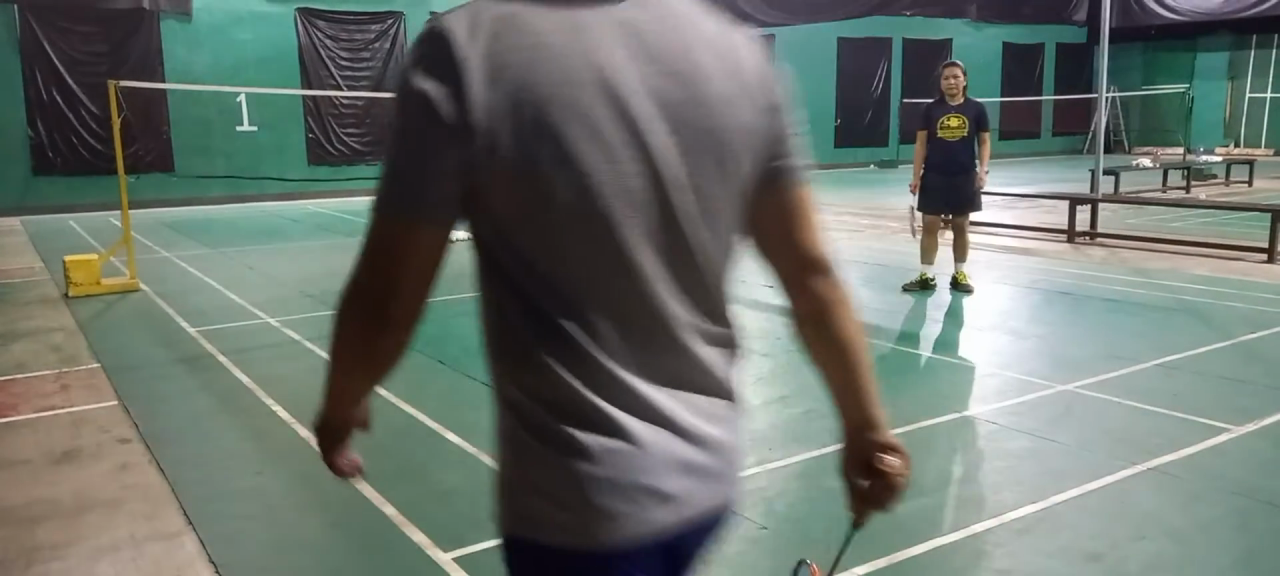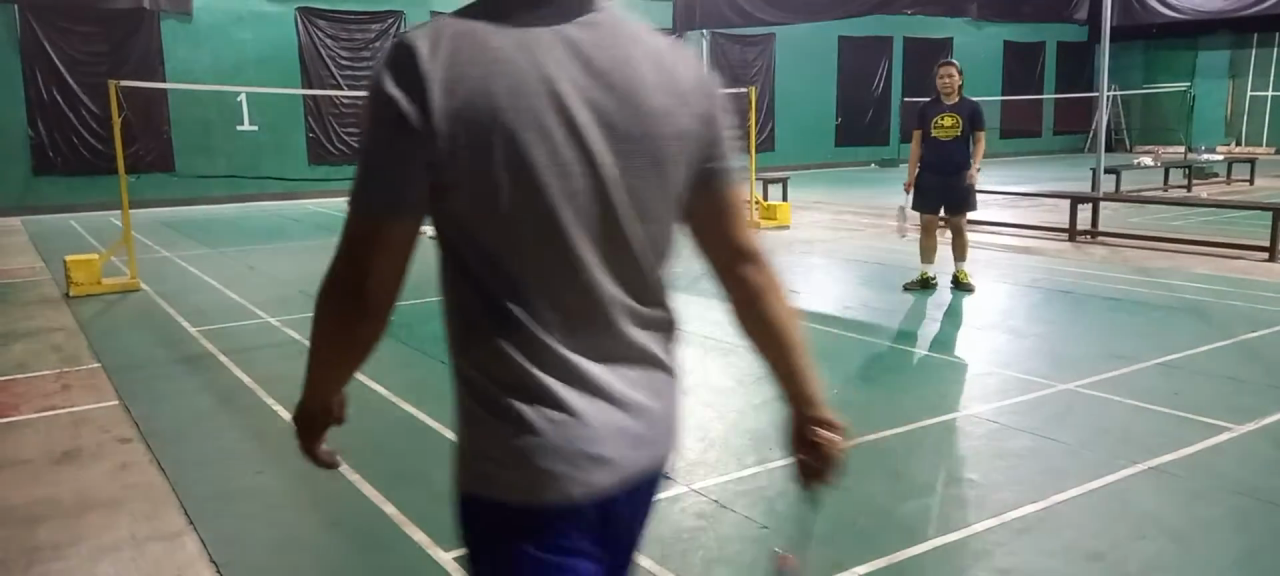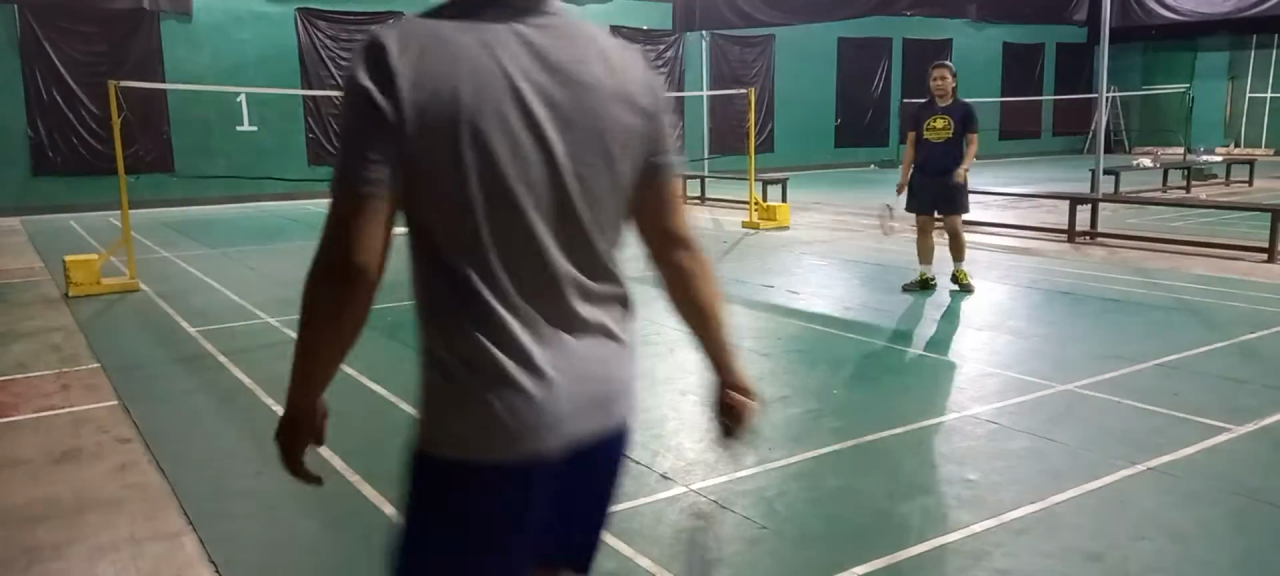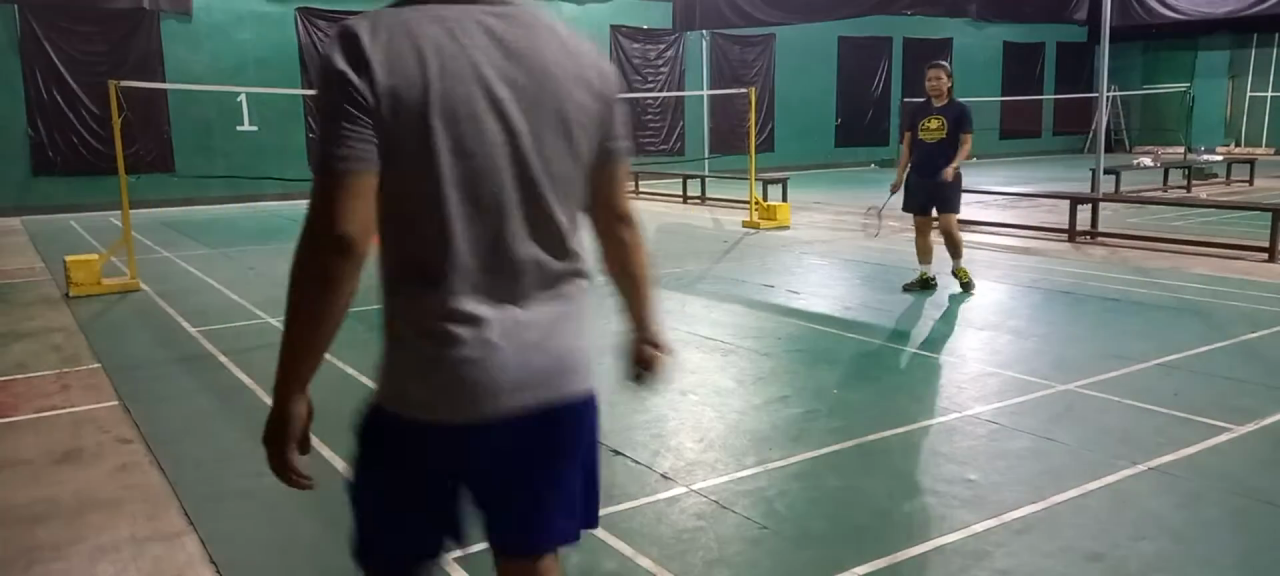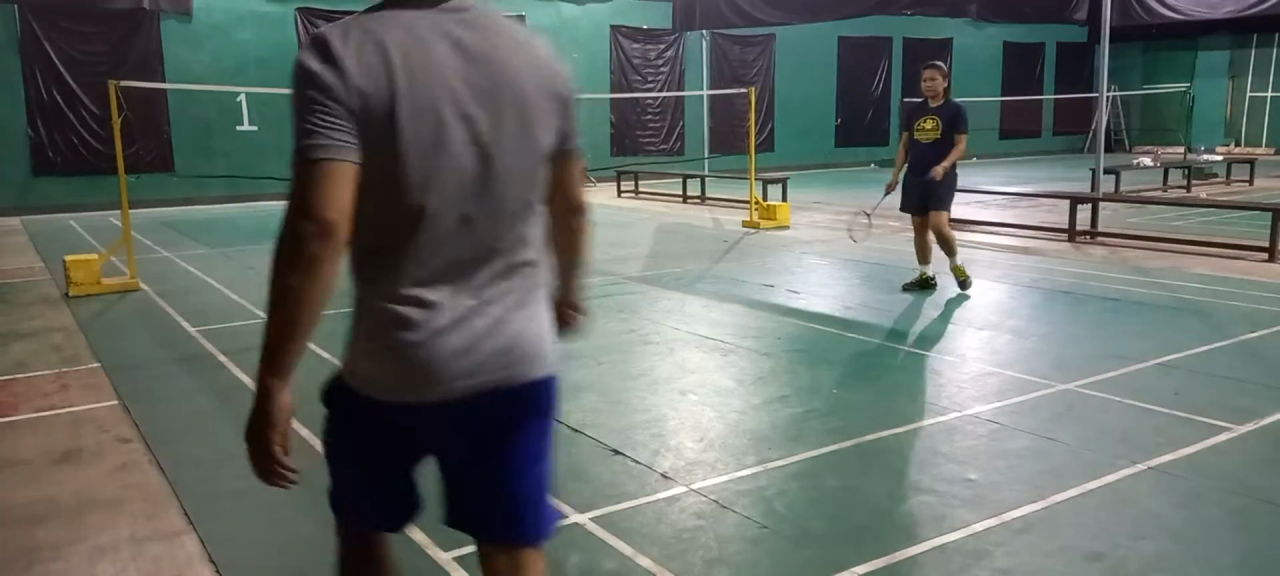
dt=0.1s
person 1, frame 1
left shoulder: (468, 50)
right shoulder: (739, 55)
left elbow: (390, 295)
right elbow: (809, 269)
left wrist: (342, 406)
right wrist: (865, 424)
left hip: (579, 497)
right hip: (705, 460)
person 1, frame 2
left shoulder: (430, 62)
right shoulder: (678, 68)
left elbow: (363, 286)
right elbow: (743, 261)
left wrist: (317, 398)
right wrist: (810, 405)
left hip: (530, 460)
right hip: (642, 430)
person 1, frame 3
left shoulder: (403, 61)
right shoulder: (629, 69)
left elbow: (352, 264)
right elbow: (675, 245)
left wrist: (302, 400)
right wrist: (727, 369)
left hip: (480, 424)
right hip: (598, 401)
person 1, frame 4
left shoulder: (369, 47)
right shoulder: (583, 58)
left elbow: (343, 240)
right elbow: (618, 222)
left wrist: (290, 392)
right wrist: (644, 328)
left hip: (434, 388)
right hip: (559, 374)
person 1, frame 5
left shoulder: (342, 57)
right shoulder: (539, 60)
left elbow: (321, 229)
right elbow: (570, 207)
left wrist: (274, 386)
right wrist: (567, 288)
left hip: (396, 366)
right hip: (518, 358)
left knee: (363, 528)
person 2, frame 1
left shoulder: (976, 109)
right shoulder: (931, 109)
left elbow: (984, 142)
right elbow: (921, 144)
left wrist: (983, 169)
right wrist: (916, 176)
left hip: (964, 177)
right hip: (934, 176)
left knee: (960, 226)
right knee: (930, 226)
left ankle: (959, 274)
right ankle: (927, 276)
person 2, frame 2
left shoulder: (972, 108)
right shoulder: (926, 108)
left elbow: (979, 141)
right elbow: (916, 143)
left wrist: (975, 167)
right wrist: (911, 174)
left hip: (958, 176)
right hip: (929, 176)
left knee: (958, 225)
right knee: (927, 225)
left ankle: (960, 273)
right ankle: (927, 275)
person 2, frame 3
left shoulder: (965, 110)
right shoulder: (921, 111)
left elbow: (972, 144)
right elbow: (911, 145)
left wrist: (964, 168)
right wrist: (905, 176)
left hip: (951, 178)
right hip: (923, 177)
left knee: (954, 227)
right knee: (923, 226)
left ankle: (959, 273)
right ankle: (926, 276)
person 2, frame 4
left shoulder: (960, 110)
right shoulder: (917, 111)
left elbow: (966, 144)
right elbow: (907, 145)
left wrist: (953, 166)
right wrist: (899, 176)
left hip: (946, 178)
right hip: (918, 177)
left knee: (948, 226)
right knee: (921, 226)
left ankle: (959, 268)
right ankle: (926, 275)
person 2, frame 5
left shoulder: (955, 110)
right shoulder: (913, 111)
left elbow: (960, 145)
right elbow: (904, 145)
left wrist: (944, 166)
right wrist: (895, 175)
left hip: (942, 176)
right hip: (915, 176)
left knee: (939, 224)
right knee: (919, 227)
left ankle: (957, 265)
right ankle: (926, 275)
